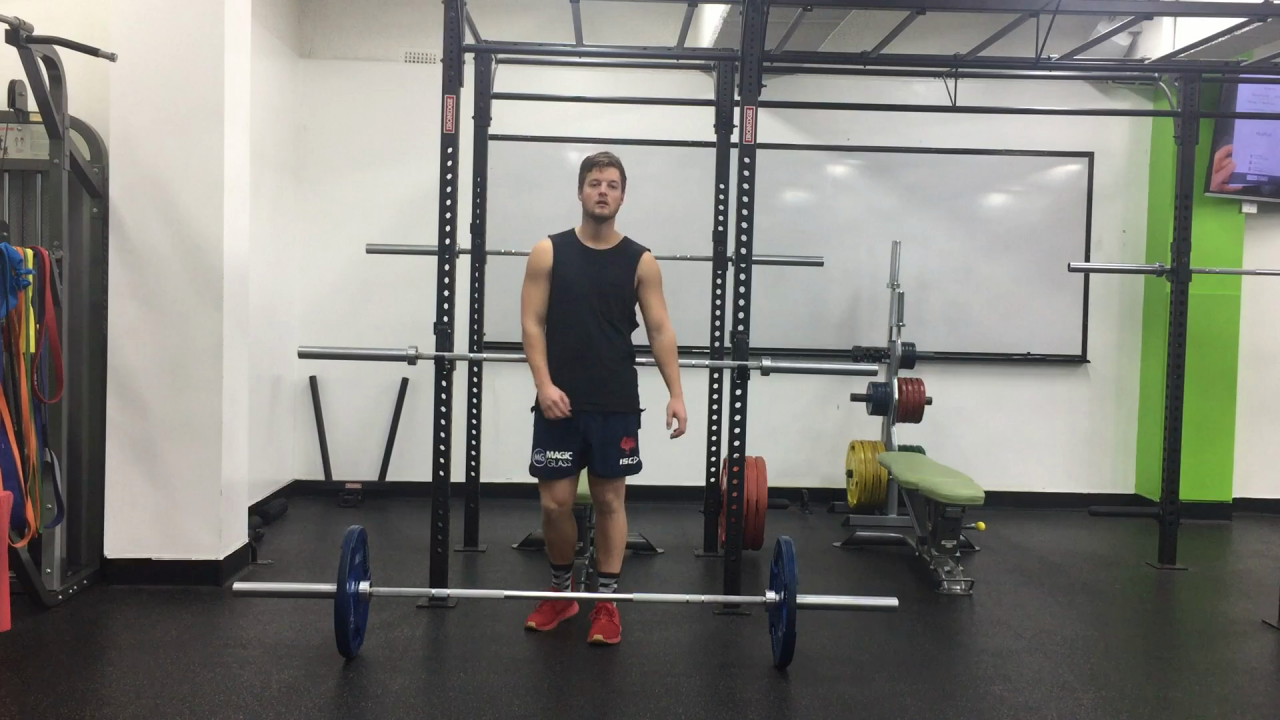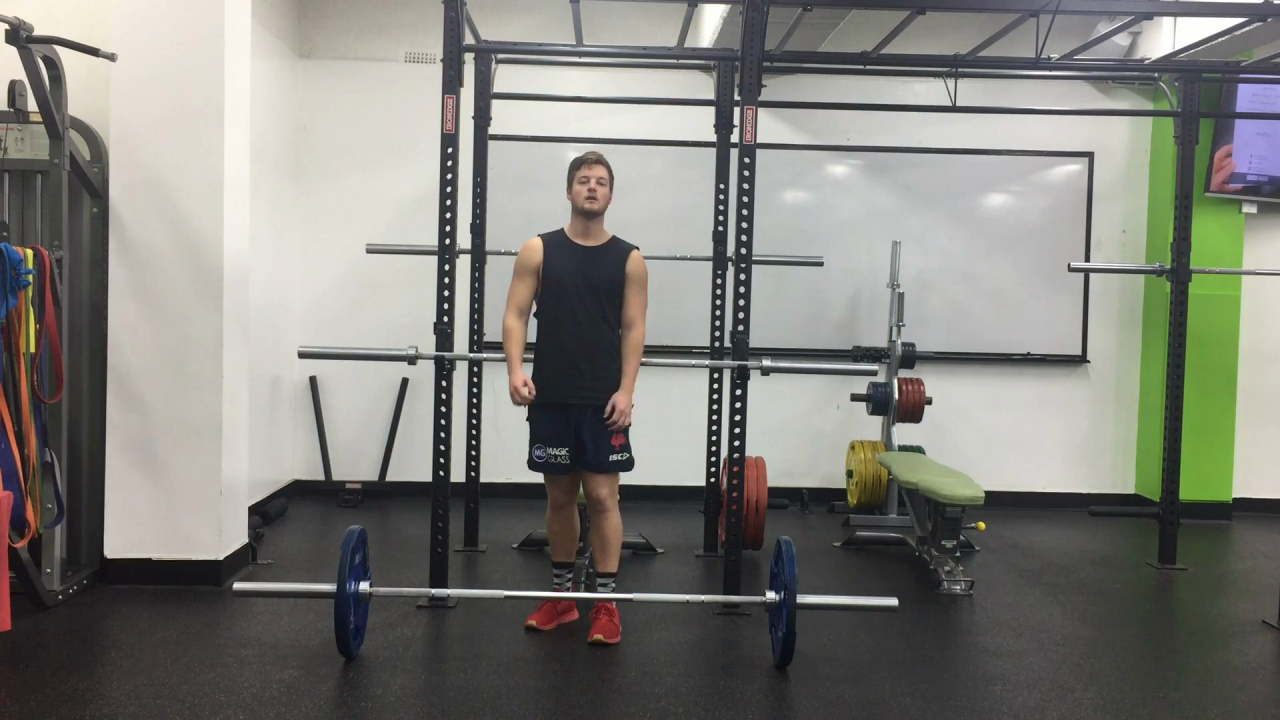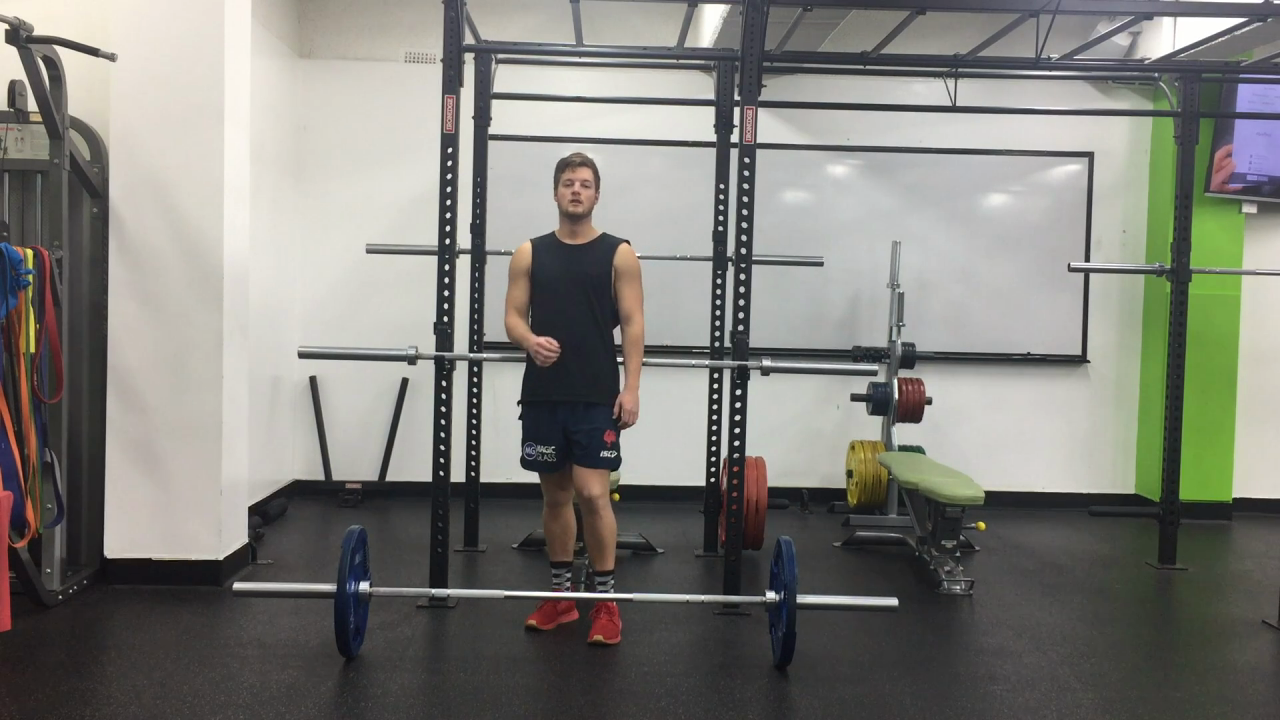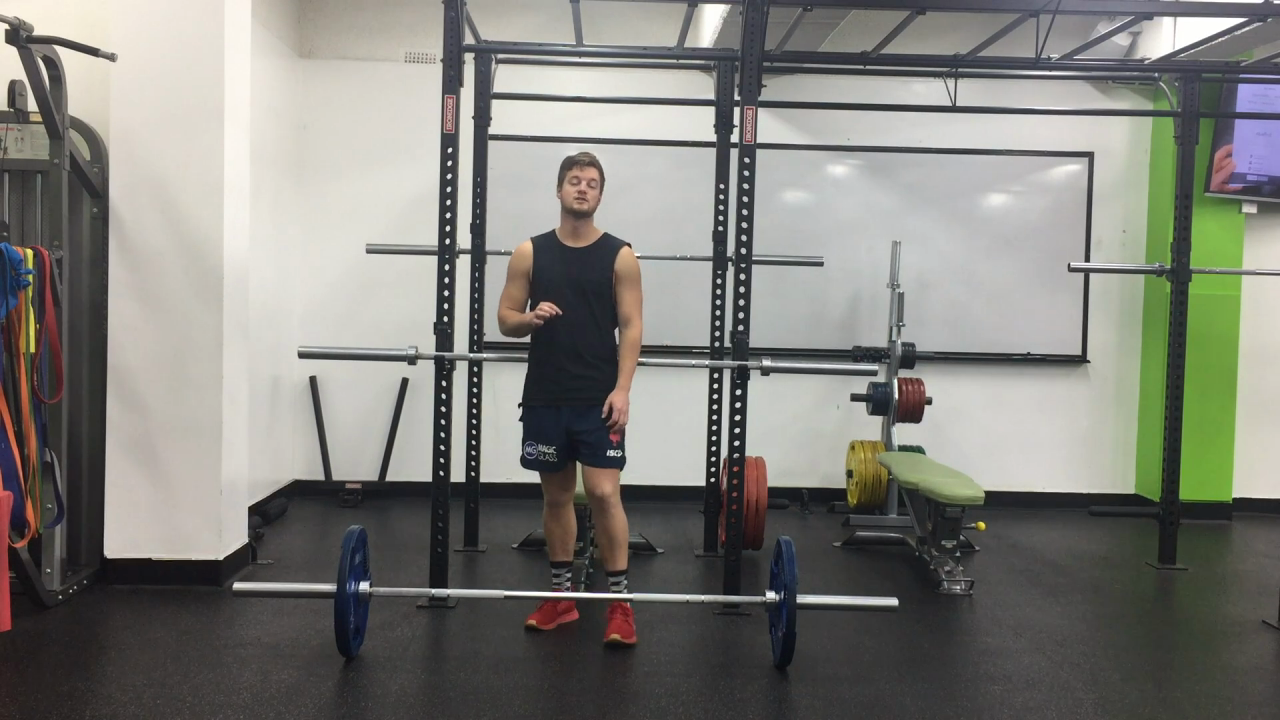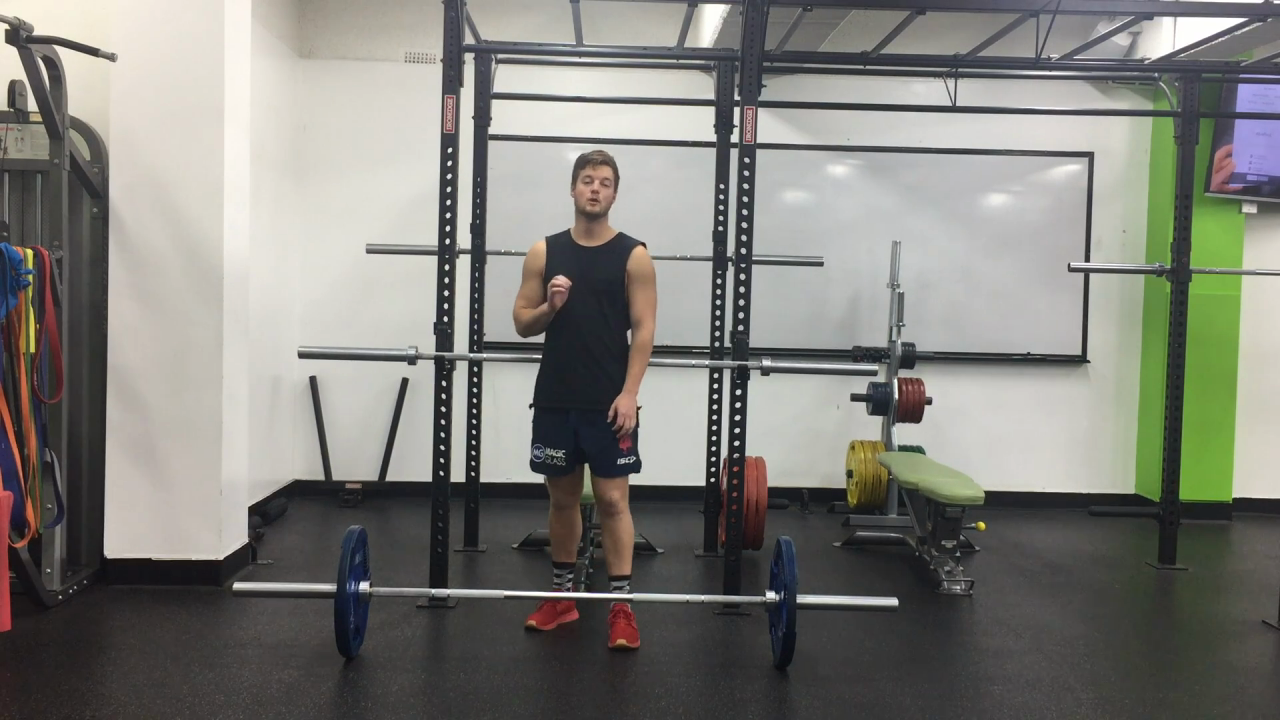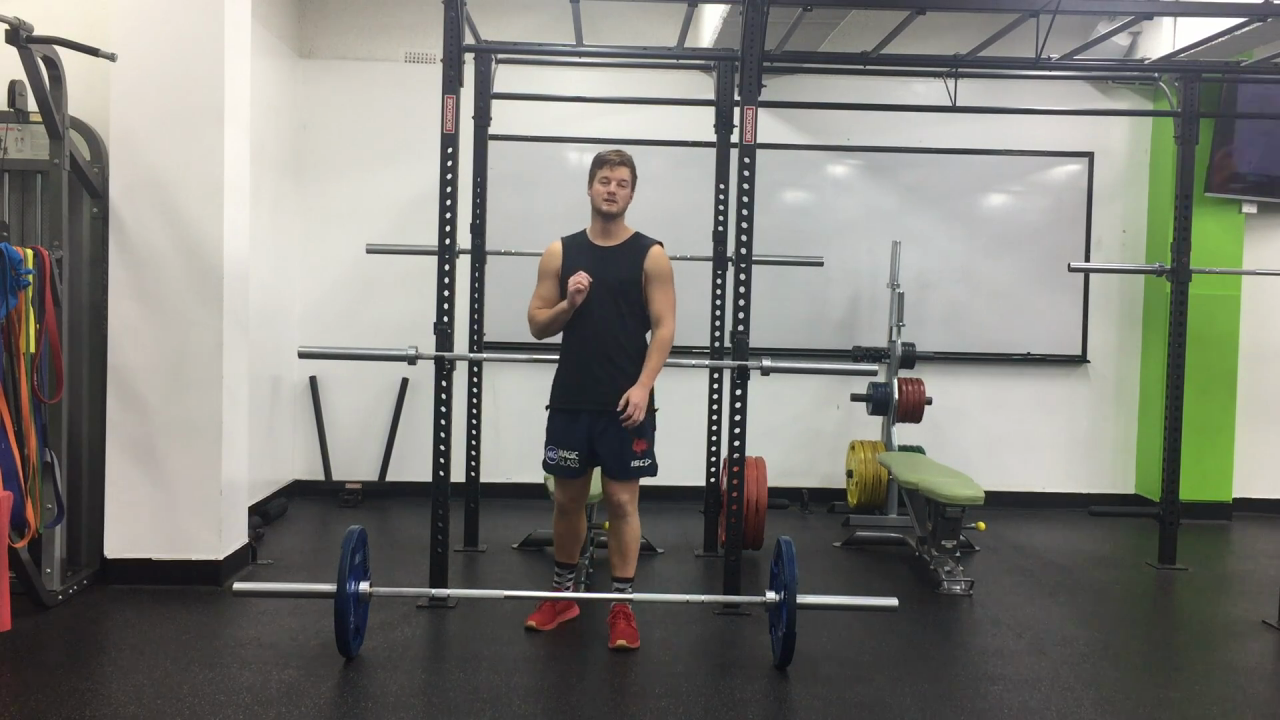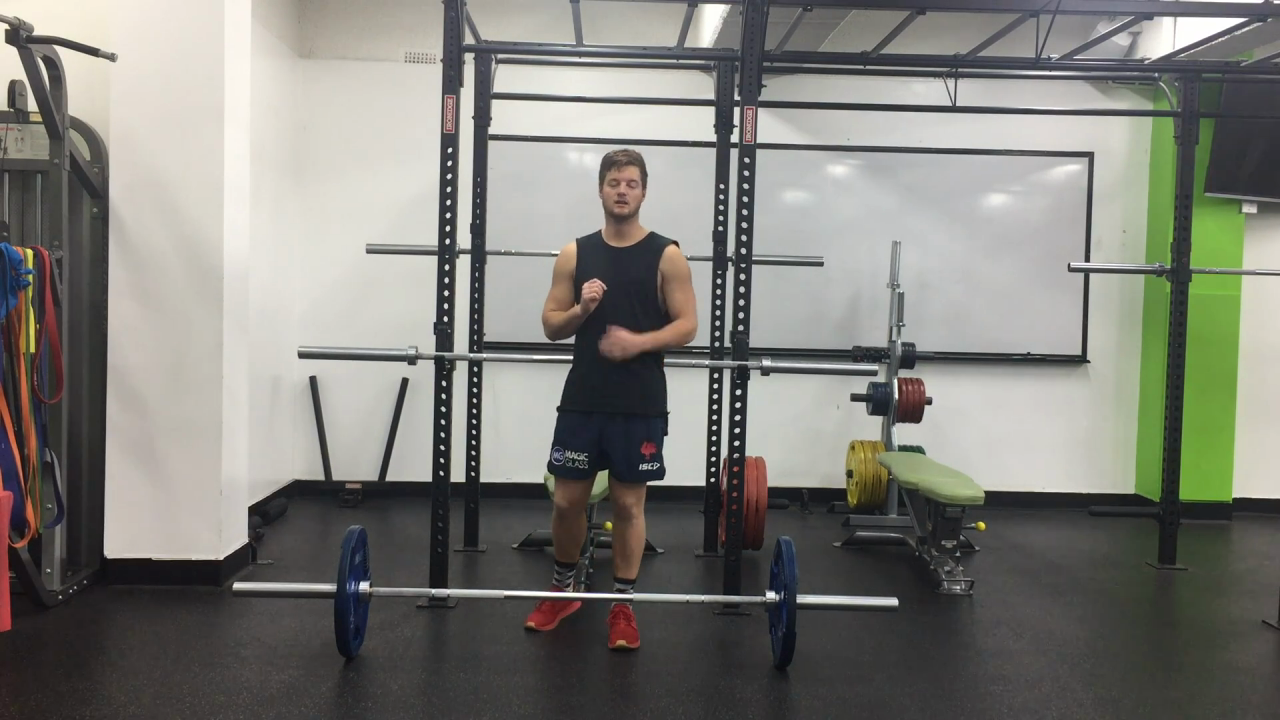
dt=0.3s
person 1, frame 1
left shoulder: (641, 261)
right shoulder: (549, 252)
left elbow: (660, 330)
right elbow: (533, 323)
left wrist: (676, 394)
right wrist: (544, 383)
left hip: (616, 404)
right hip: (561, 401)
left knee: (609, 500)
right knee: (554, 502)
left ankle: (606, 602)
right ankle: (561, 592)
person 1, frame 2
left shoulder: (629, 258)
right shoulder: (538, 250)
left elbow: (633, 329)
right elbow: (515, 316)
left wrist: (626, 389)
right wrist: (516, 371)
left hip: (602, 398)
right hip: (551, 397)
left knee: (602, 497)
right knee: (559, 497)
left ankle: (605, 602)
right ankle: (562, 595)
person 1, frame 3
left shoulder: (618, 253)
right shoulder: (529, 253)
left elbow: (632, 323)
right elbow: (513, 317)
left wrist: (631, 387)
right wrist: (531, 341)
left hip: (597, 396)
right hip: (543, 394)
left knee: (593, 495)
right knee: (555, 494)
left ankle: (605, 600)
right ankle: (562, 595)
person 1, frame 4
left shoulder: (619, 255)
right shoulder: (530, 252)
left elbow: (631, 326)
right elbow: (506, 317)
left wrist: (622, 389)
right wrist: (531, 317)
left hip: (597, 396)
right hip: (545, 396)
left knee: (604, 494)
right knee: (556, 495)
left ankle: (620, 601)
right ankle: (562, 594)
person 1, frame 5
left shoulder: (633, 255)
right shoulder: (544, 252)
left elbow: (643, 329)
right elbow: (522, 322)
left wrist: (629, 394)
right wrist: (549, 306)
left hip: (609, 402)
right hip: (555, 398)
left knee: (612, 499)
right knee: (562, 497)
left ankle: (621, 606)
right ankle: (562, 595)
person 1, frame 6
left shoulder: (651, 254)
right shoulder: (560, 252)
left elbow: (664, 327)
right elbow: (537, 324)
left wrist: (643, 386)
right wrist: (569, 303)
left hip: (626, 401)
right hip: (570, 398)
left knee: (622, 501)
right knee: (567, 499)
left ankle: (622, 606)
right ankle: (563, 594)
person 1, frame 7
left shoulder: (666, 254)
right shoulder: (575, 253)
left elbow: (687, 326)
right elbow: (551, 325)
left wrist: (638, 342)
right wrist: (581, 308)
left hip: (639, 403)
right hip: (582, 398)
left knee: (628, 503)
right knee: (567, 500)
left ankle: (622, 606)
right ankle: (562, 589)
